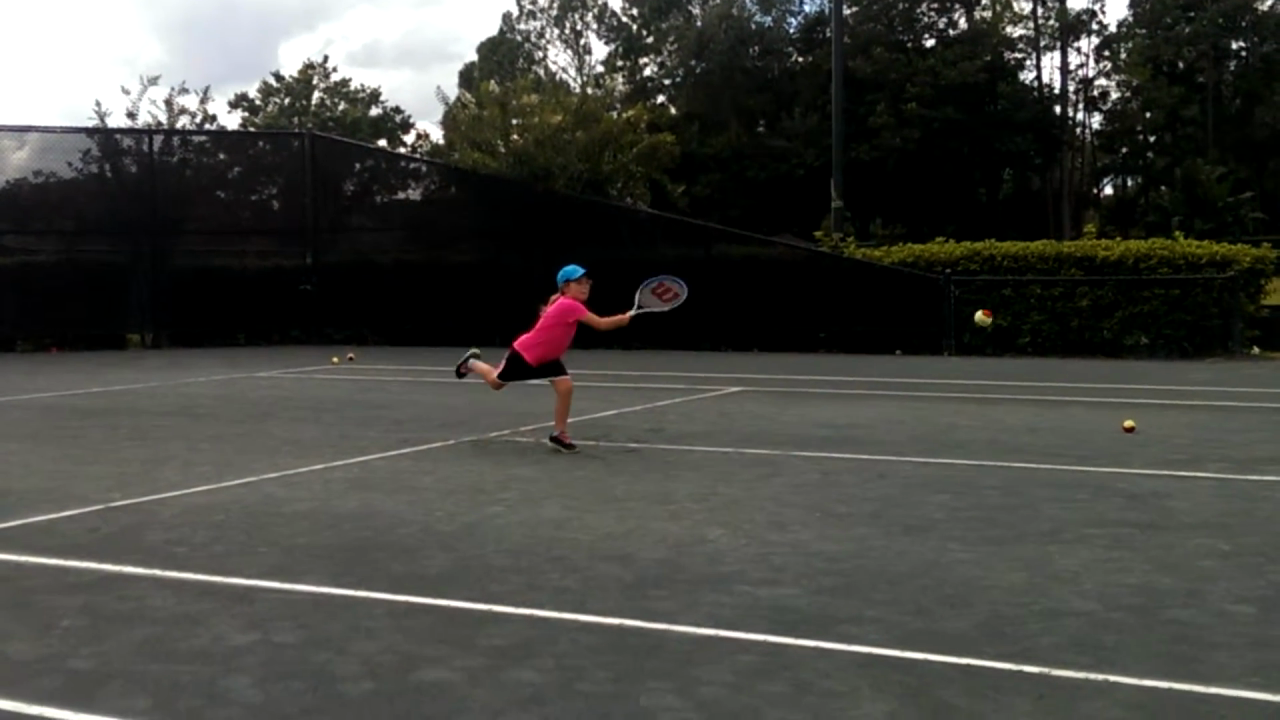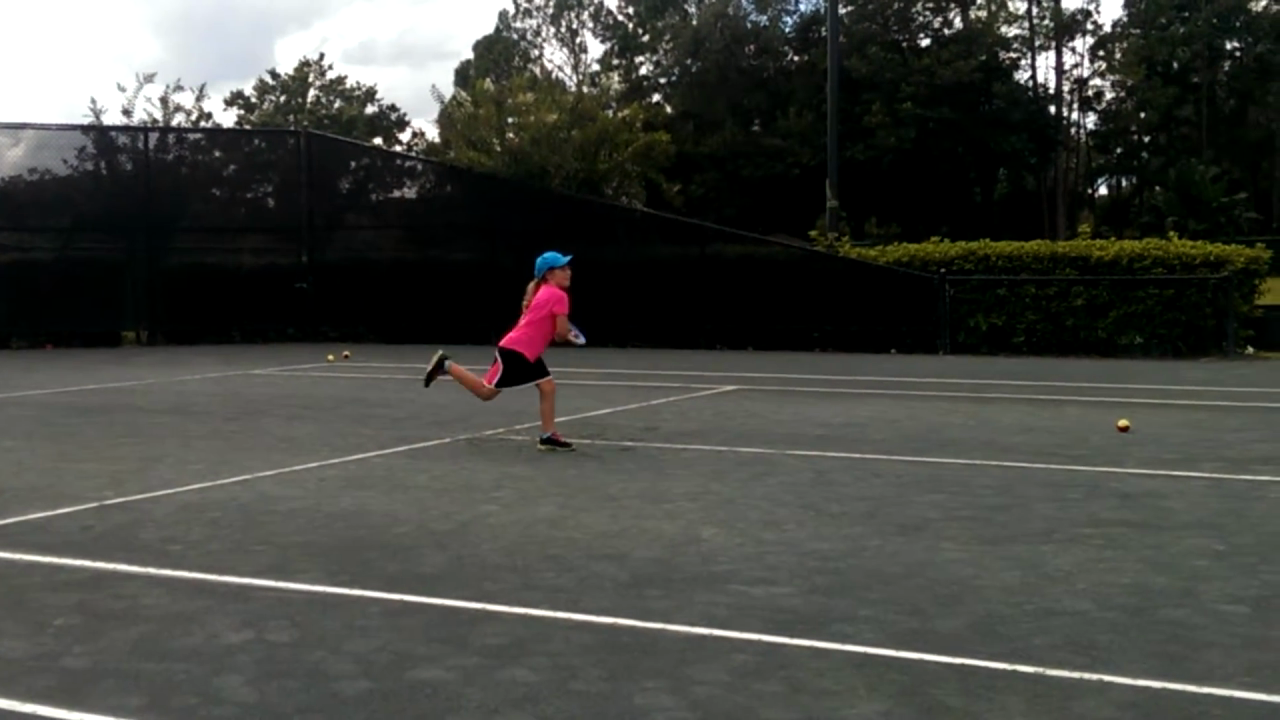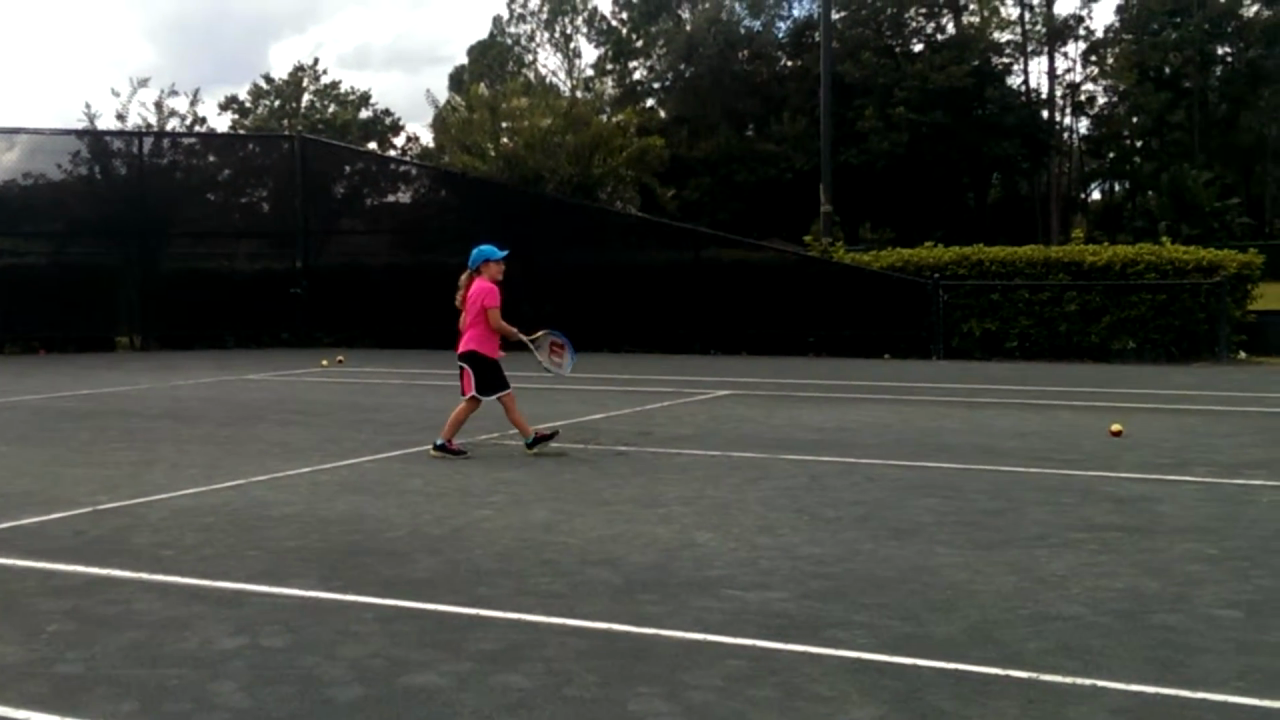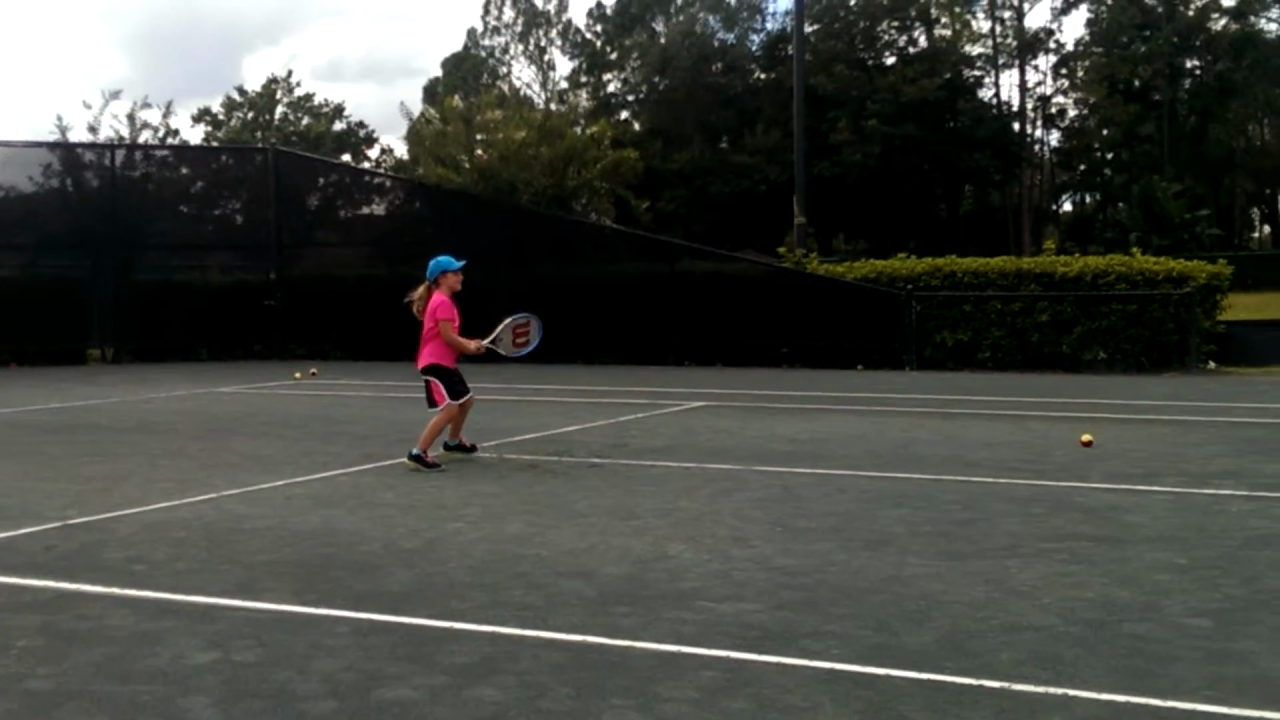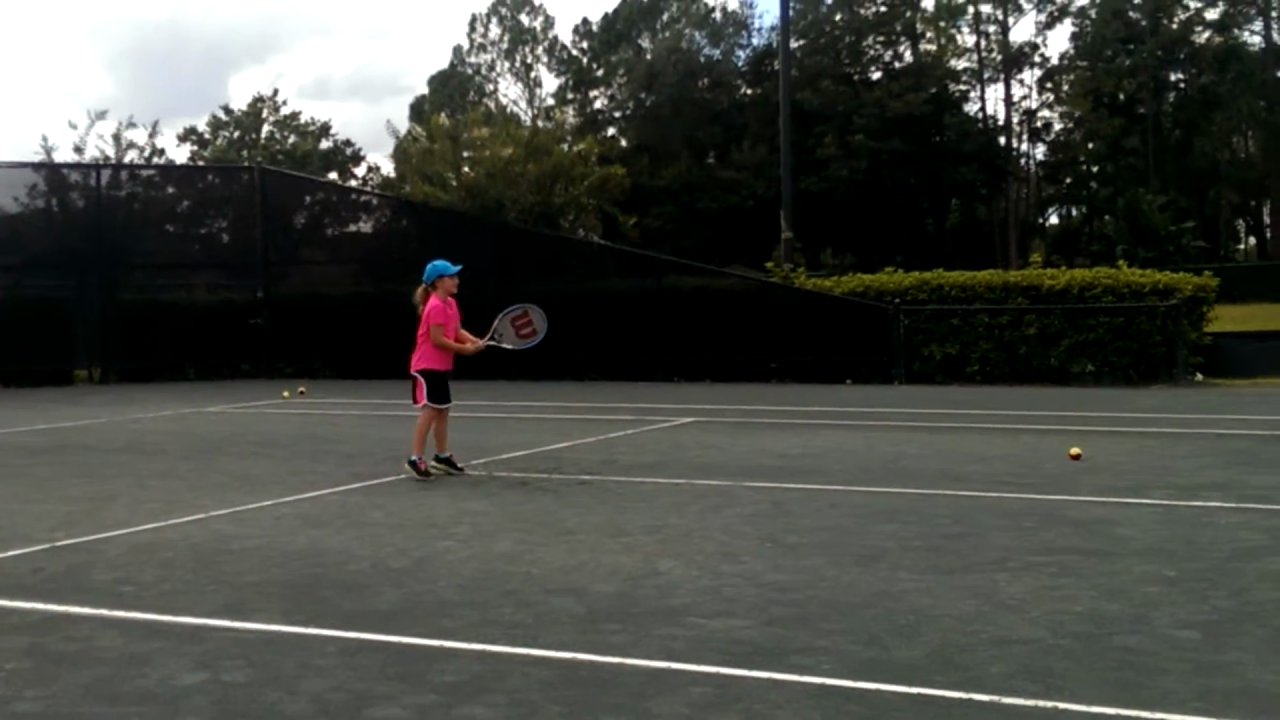
dt=0.4s
person 1, frame 1
left shoulder: (571, 306)
right shoulder: (569, 306)
right elbow: (601, 324)
right wrist: (623, 319)
left hip: (547, 357)
right hip: (524, 353)
left knee: (565, 387)
right knee: (495, 382)
left ankle: (558, 435)
right ankle: (472, 362)
person 1, frame 2
left shoulder: (543, 293)
right shoulder: (559, 296)
right elbow: (562, 332)
right wrist: (559, 335)
left hip: (526, 353)
right hip: (515, 351)
left knee: (548, 387)
right knee: (486, 393)
left ankle: (548, 436)
right ankle: (446, 365)
person 1, frame 3
left shoulder: (474, 288)
right shoulder: (489, 289)
left elbow: (462, 324)
right elbow: (495, 323)
right wrist: (514, 334)
left hip: (485, 354)
right hip: (476, 353)
left knee: (507, 397)
right knee: (472, 400)
left ankle: (531, 438)
right ankle: (442, 443)
person 1, frame 4
left shoulder: (442, 301)
right shoulder: (443, 302)
right elbow: (447, 337)
left wrist: (469, 343)
right wrist: (469, 349)
left hip: (446, 364)
right hip: (436, 365)
left knee: (466, 401)
right knee: (449, 410)
left ankle: (453, 442)
right ankle: (418, 453)
person 1, frame 5
left shoulder: (450, 303)
right shoulder: (436, 306)
left elbow: (457, 331)
right elbow: (437, 339)
left wrist: (473, 341)
right wrist: (465, 349)
left hip: (441, 367)
right hip: (427, 367)
left knee: (442, 410)
right knee: (429, 409)
left ankle: (442, 457)
right ankle: (416, 458)
